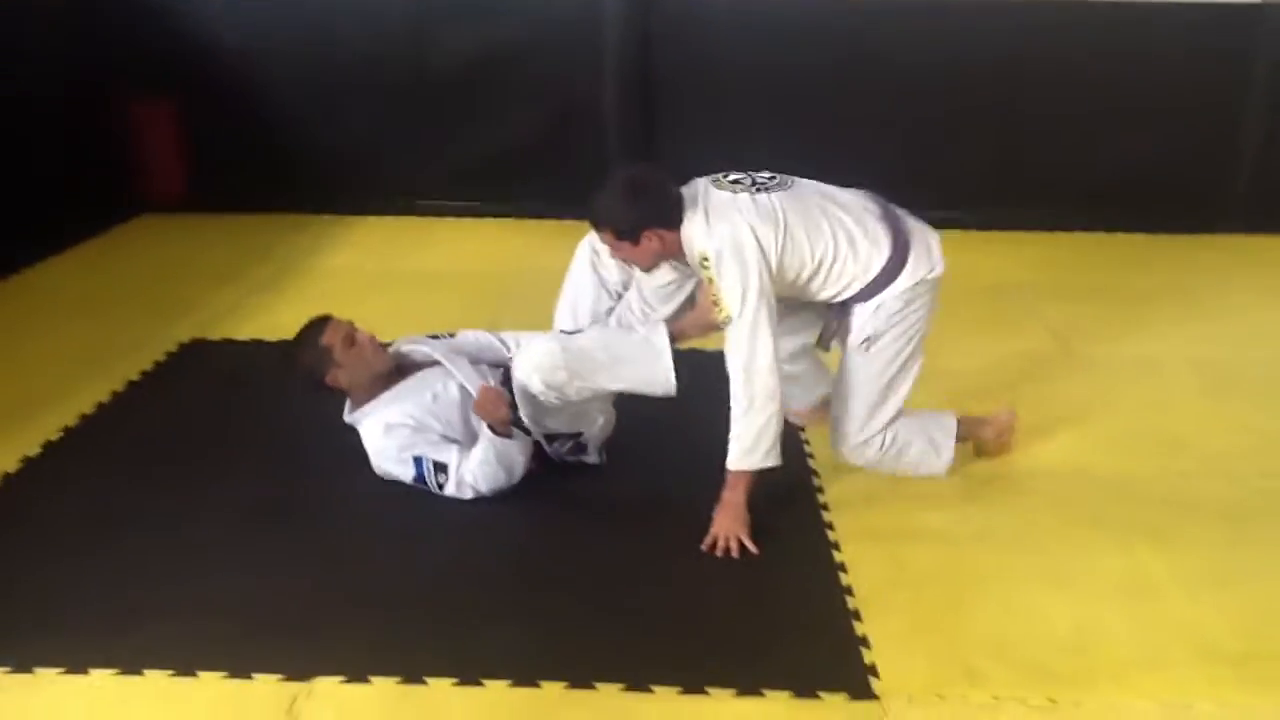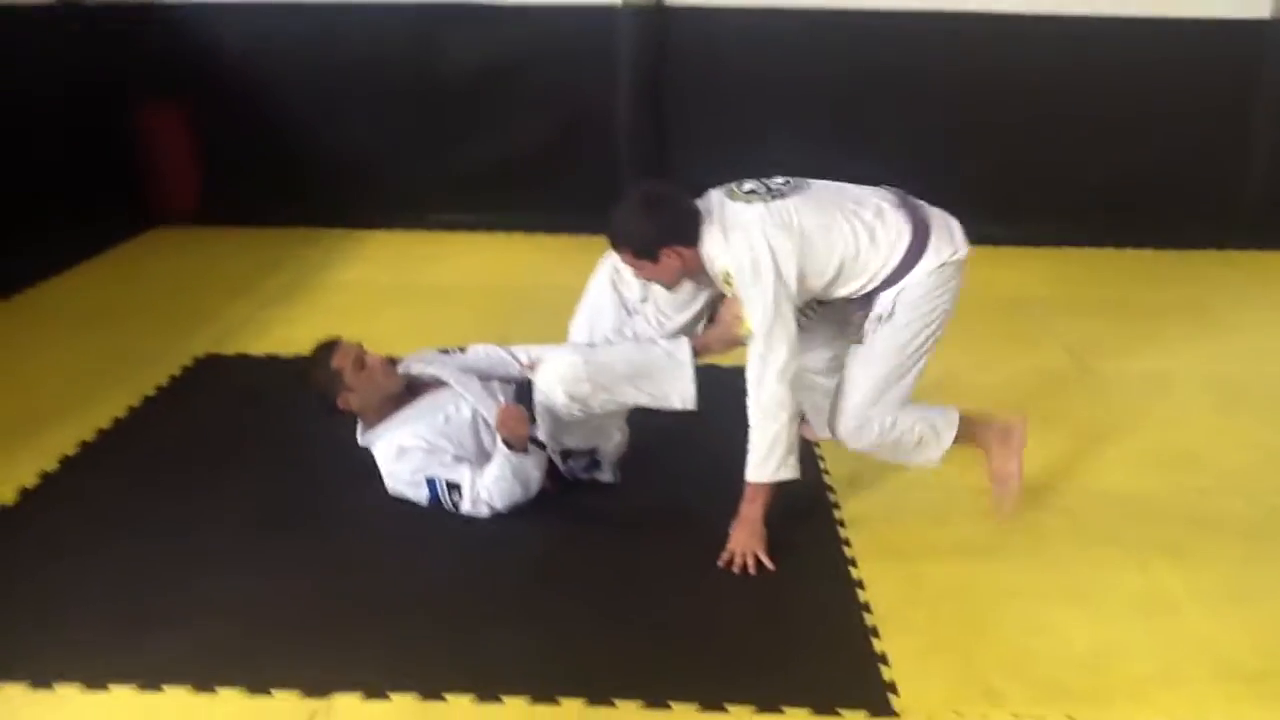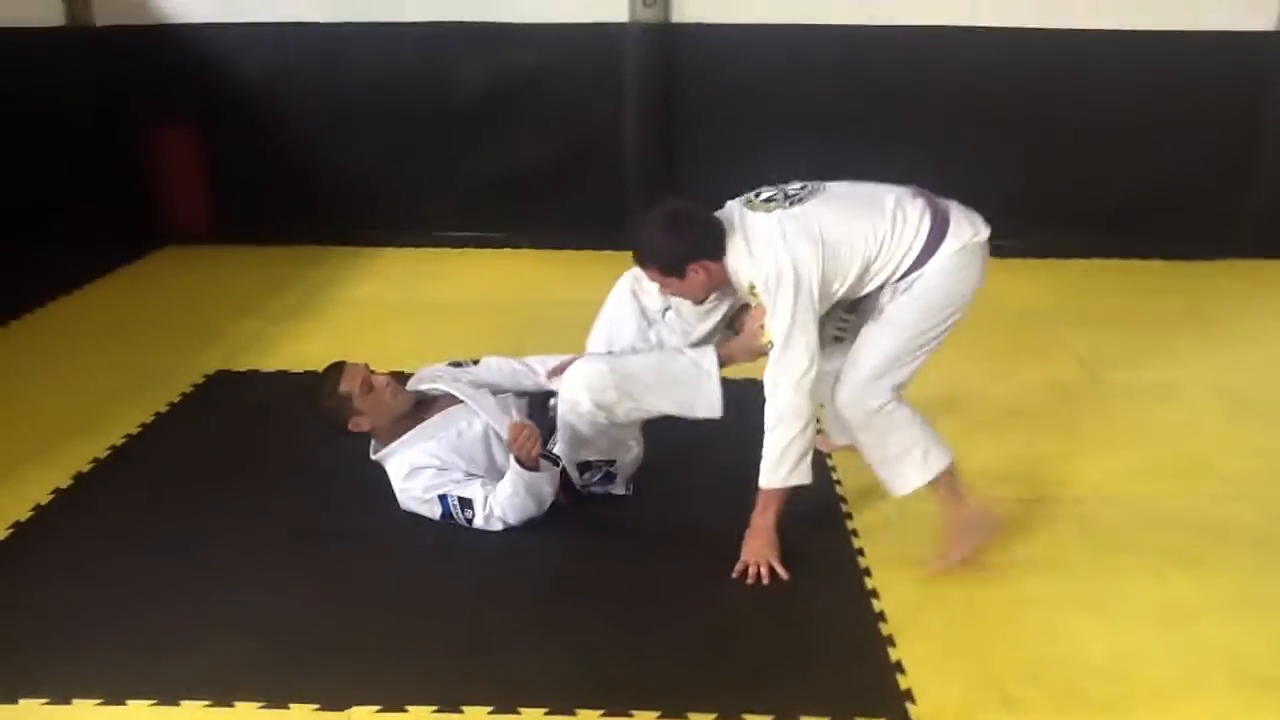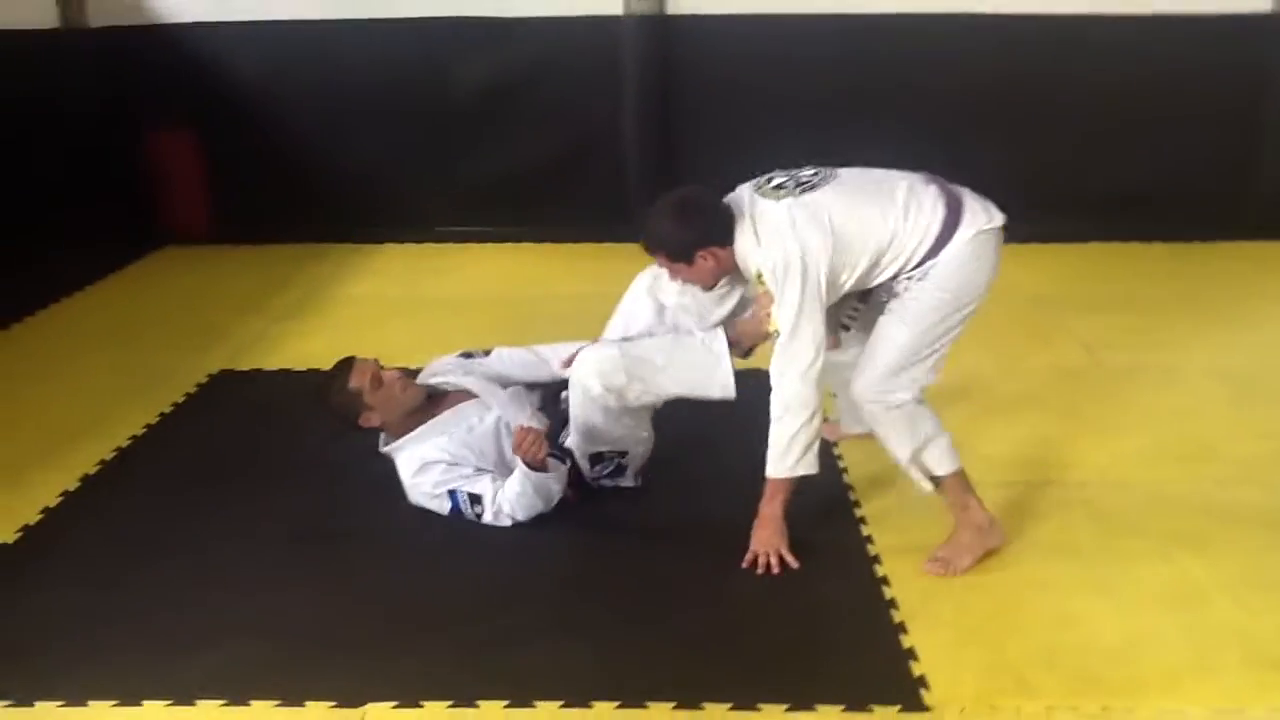
dt=0.1s
person 1, frame 1
left shoulder: (403, 353)
right shoulder: (386, 437)
left elbow: (488, 345)
right elbow: (480, 481)
left wrist: (561, 348)
right wrist: (498, 428)
left hip: (566, 382)
right hip: (569, 432)
right knee: (540, 364)
right ankle: (679, 331)
person 1, frame 2
left shoulder: (414, 367)
right shoulder: (399, 457)
left elbow: (496, 358)
right elbow: (492, 497)
left wrist: (563, 359)
right wrist: (515, 444)
left hip: (557, 400)
right hip: (579, 447)
right knee: (564, 376)
right ankle: (707, 341)
person 1, frame 3
left shoulder: (428, 382)
right shoulder: (413, 476)
left elbow: (510, 370)
right elbow: (506, 511)
left wrist: (568, 370)
right wrist: (527, 462)
left hip: (579, 407)
right hip: (596, 460)
right knee: (589, 386)
right ankle: (731, 351)
person 1, frame 4
left shoulder: (441, 372)
right shoulder: (422, 471)
left elbow: (523, 361)
right elbow: (514, 506)
left wrist: (586, 355)
right wrist: (535, 463)
left hip: (581, 404)
right hip: (602, 460)
left knee: (651, 294)
right knee: (601, 369)
right ankle: (741, 334)
person 2, frame 1
left shoulder: (728, 250)
right shoulder: (688, 203)
left elbow: (753, 378)
left wrist: (733, 499)
left hip: (895, 279)
right hip: (863, 239)
left knee: (860, 442)
left ankle: (984, 430)
right ankle: (823, 401)
person 2, frame 2
left shoulder: (750, 261)
right shoulder: (706, 215)
left elbow: (770, 387)
left wrist: (750, 514)
left hip: (920, 264)
right hip: (887, 238)
left knee: (861, 421)
right knee: (804, 347)
left ankle: (991, 435)
right ankle: (832, 425)
person 2, frame 3
left shoulder: (775, 268)
right shoulder: (725, 226)
left elbow: (787, 394)
left wrist: (763, 523)
left hip: (945, 253)
right hip: (900, 236)
left knee: (859, 395)
right knee: (823, 354)
left ankle: (962, 512)
right ankle: (847, 434)
person 2, frame 4
left shoulder: (783, 255)
right shoulder: (735, 209)
left elbow: (795, 383)
left wrist: (770, 512)
left hip: (960, 246)
right hip: (926, 219)
left knee: (879, 386)
right knee: (836, 336)
left ankle: (975, 522)
right ankle: (859, 421)
